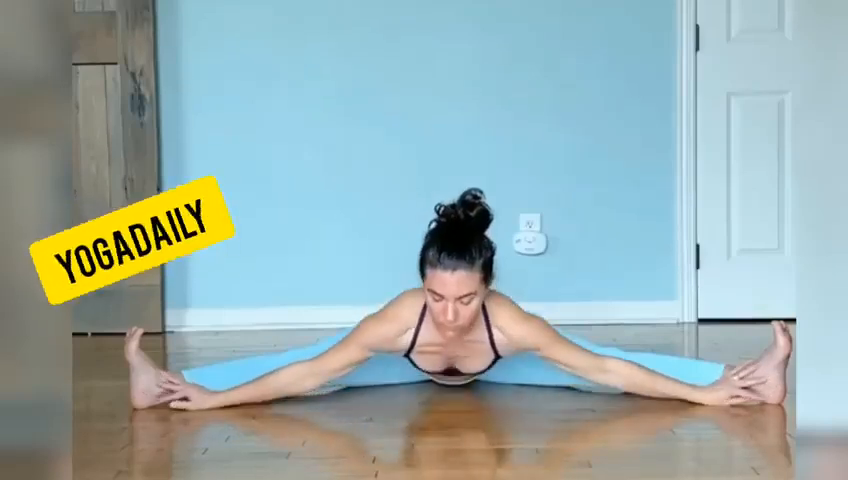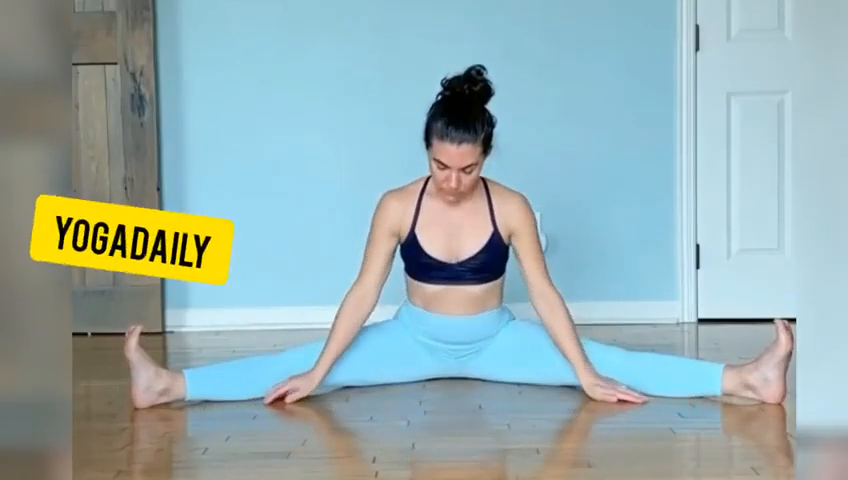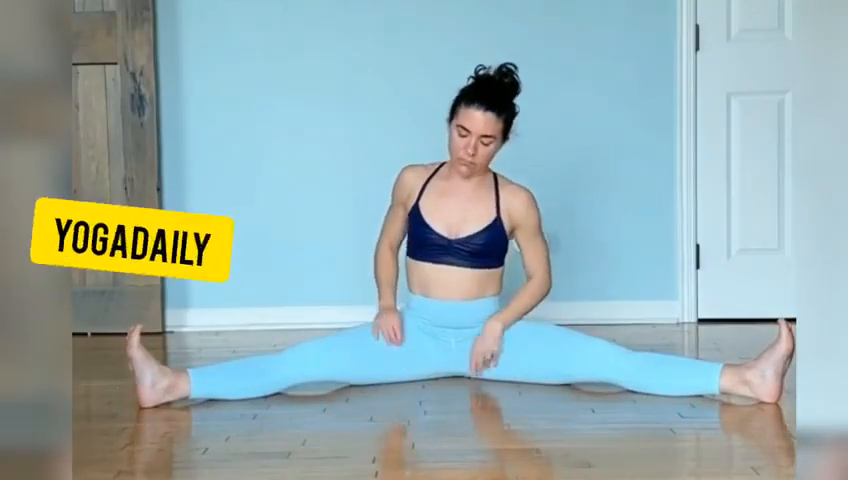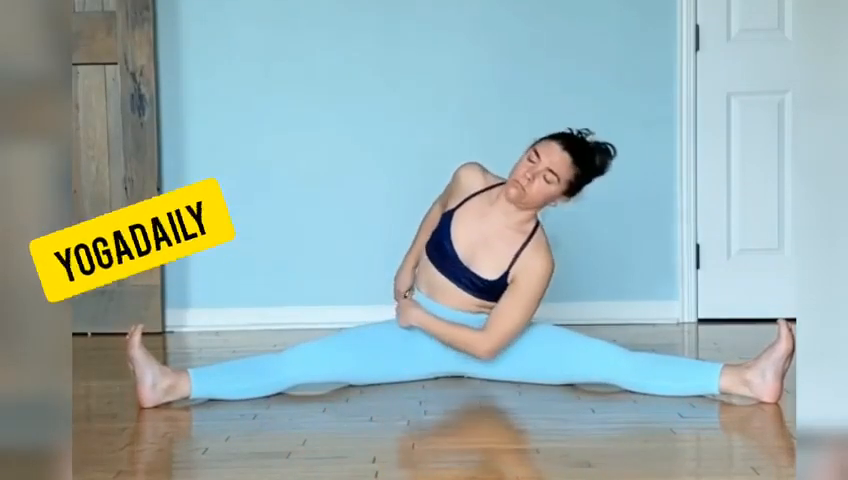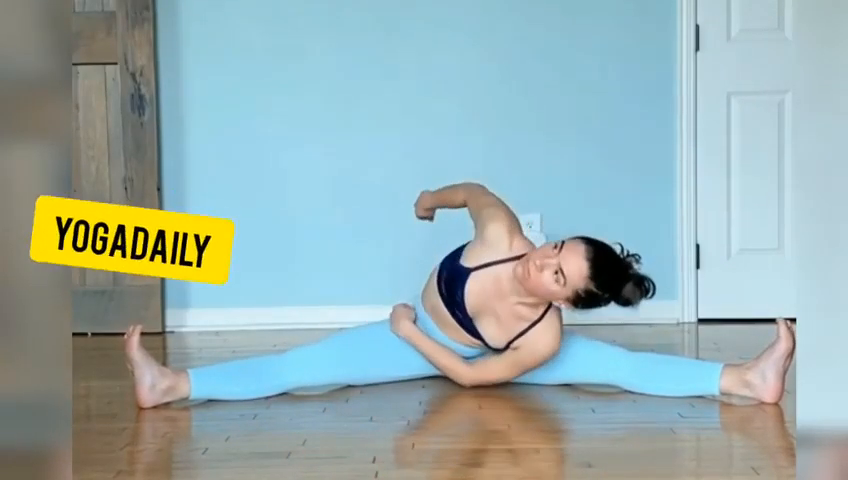
dt=1s
person 1, frame 1
left shoulder: (510, 322)
right shoulder: (397, 320)
left elbow: (605, 366)
right elbow: (305, 371)
left wrist: (701, 393)
right wrist: (215, 398)
left hip: (495, 362)
right hip: (411, 363)
left knee: (586, 362)
right knee: (300, 355)
right ankle: (169, 382)
person 1, frame 2
left shoulder: (511, 207)
right shoulder: (397, 205)
left elbow: (545, 293)
right elbow: (363, 293)
left wrist: (587, 377)
right wrist: (316, 374)
left hip: (494, 340)
right hip: (414, 339)
left knee: (609, 363)
right knee: (298, 366)
left ankle: (745, 378)
right ankle: (169, 384)
person 1, frame 3
left shoulder: (516, 200)
right shoulder: (413, 180)
left elbow: (540, 277)
right elbow: (387, 245)
left wrist: (499, 327)
right wrist: (386, 305)
left hip: (488, 331)
right hip: (418, 331)
left knee: (604, 360)
right knee: (302, 363)
left ankle: (743, 379)
right ankle: (175, 384)
person 1, frame 4
left shoulder: (536, 257)
right shoulder: (471, 178)
left elbow: (488, 346)
left wrist: (419, 318)
right wrist: (409, 264)
left hip: (481, 345)
right hip: (416, 333)
left knee: (608, 361)
right knee: (302, 363)
left ankle: (743, 378)
right ankle: (176, 383)
person 1, frame 5
left shoulder: (545, 339)
right shoulder: (500, 234)
left elbow: (471, 375)
right elbow: (476, 190)
left wrist: (410, 333)
right wrist: (430, 198)
left hip: (467, 358)
right hip: (416, 331)
left knee: (613, 365)
right knee: (302, 366)
right ankle: (175, 384)
